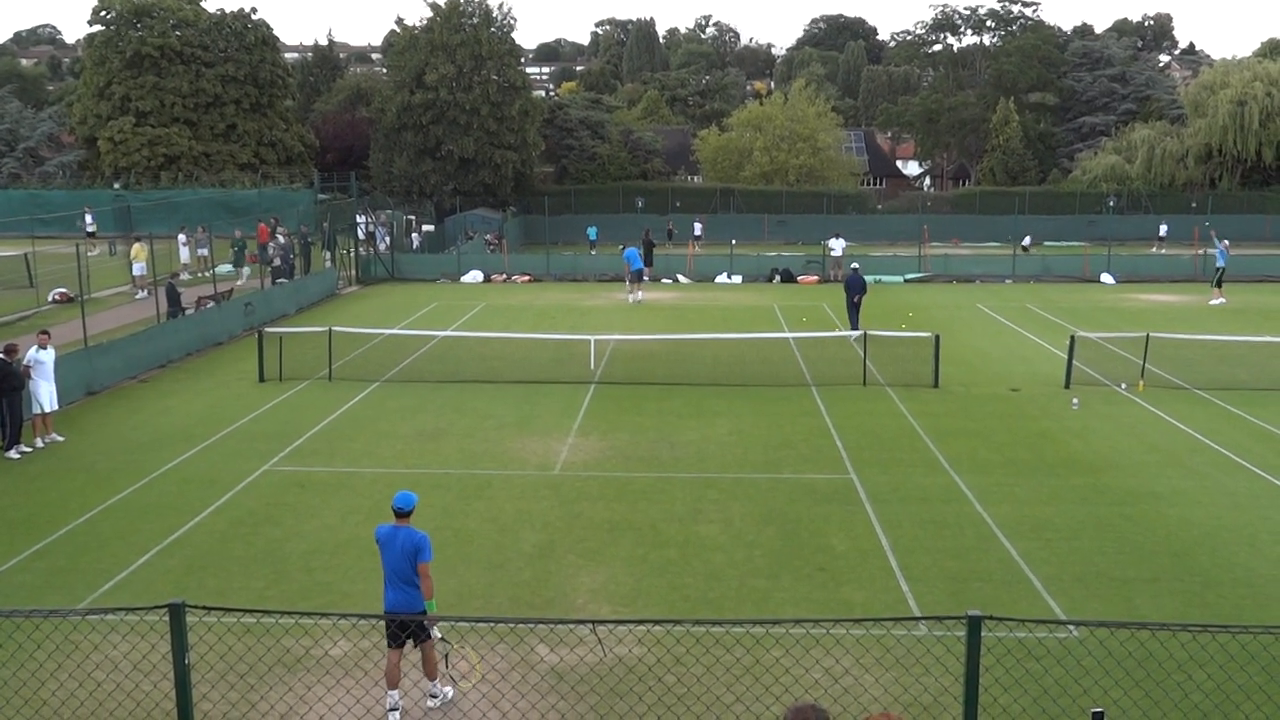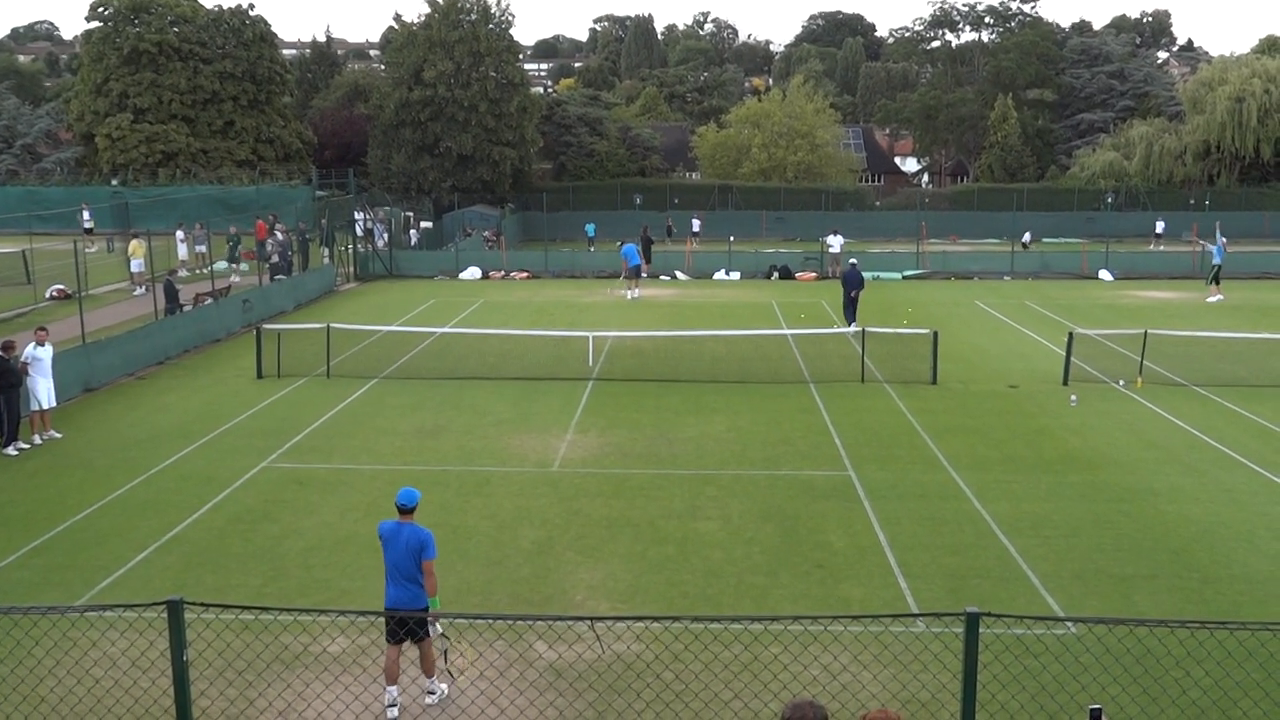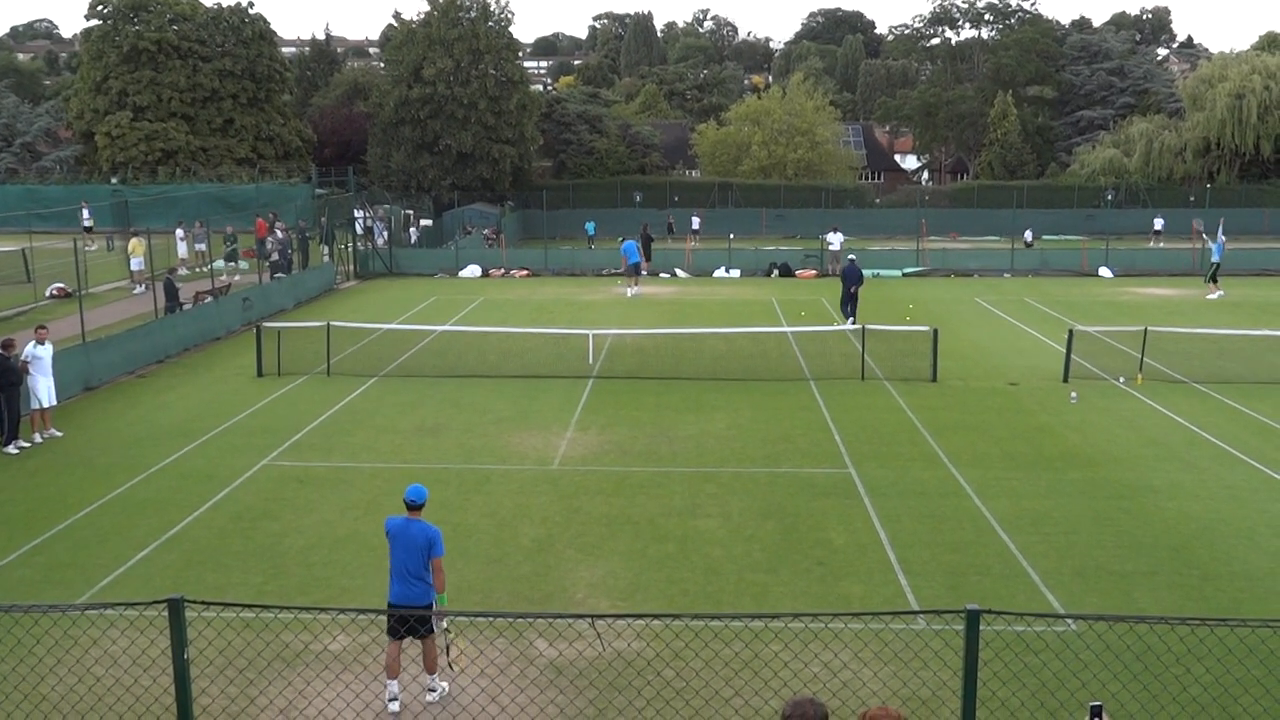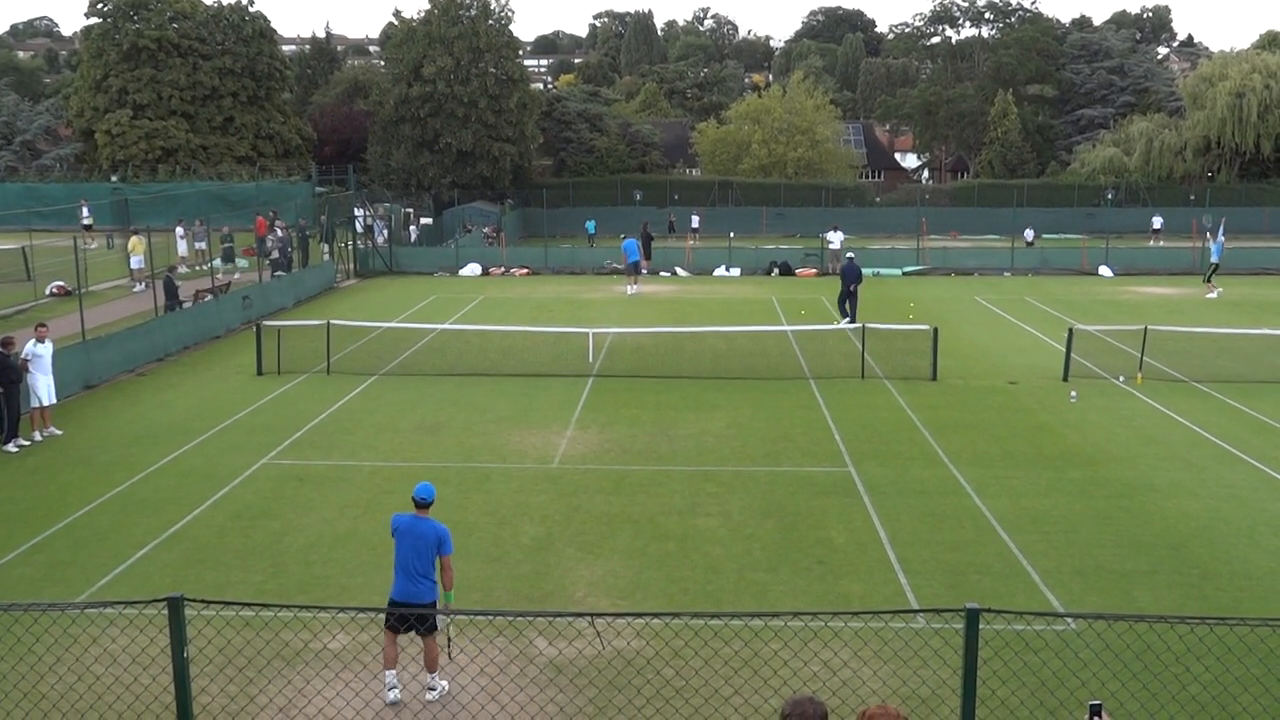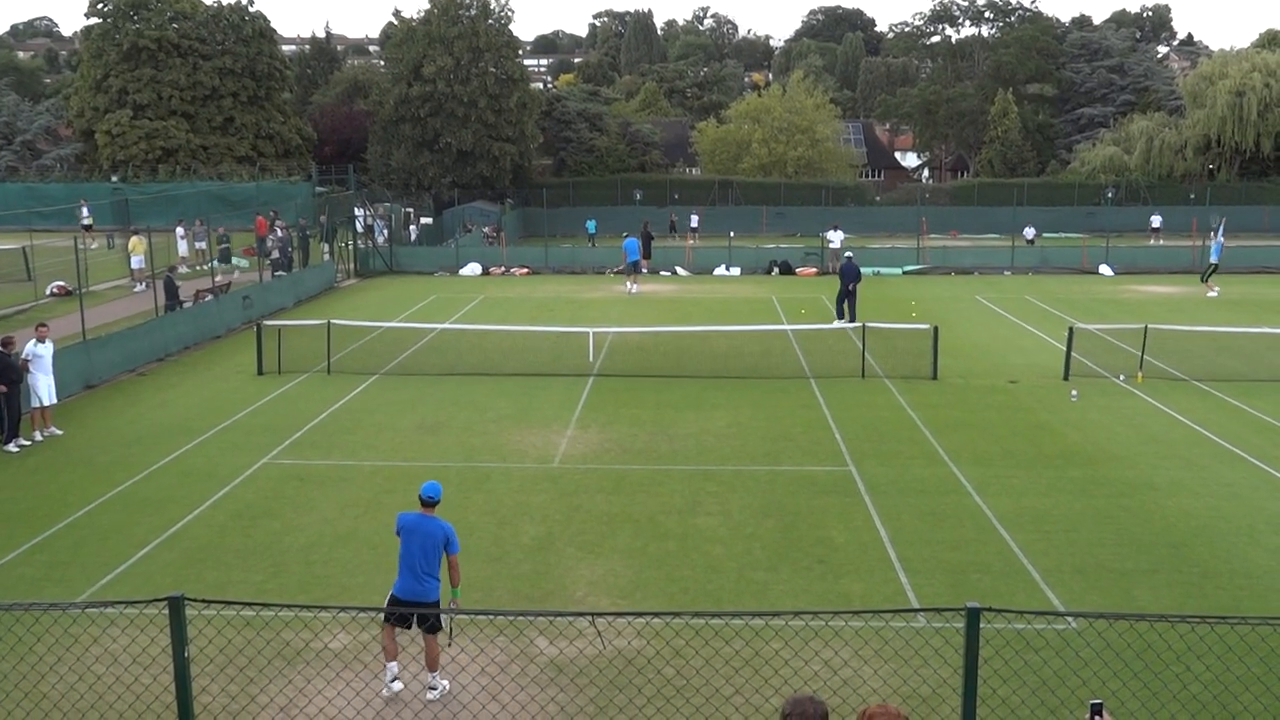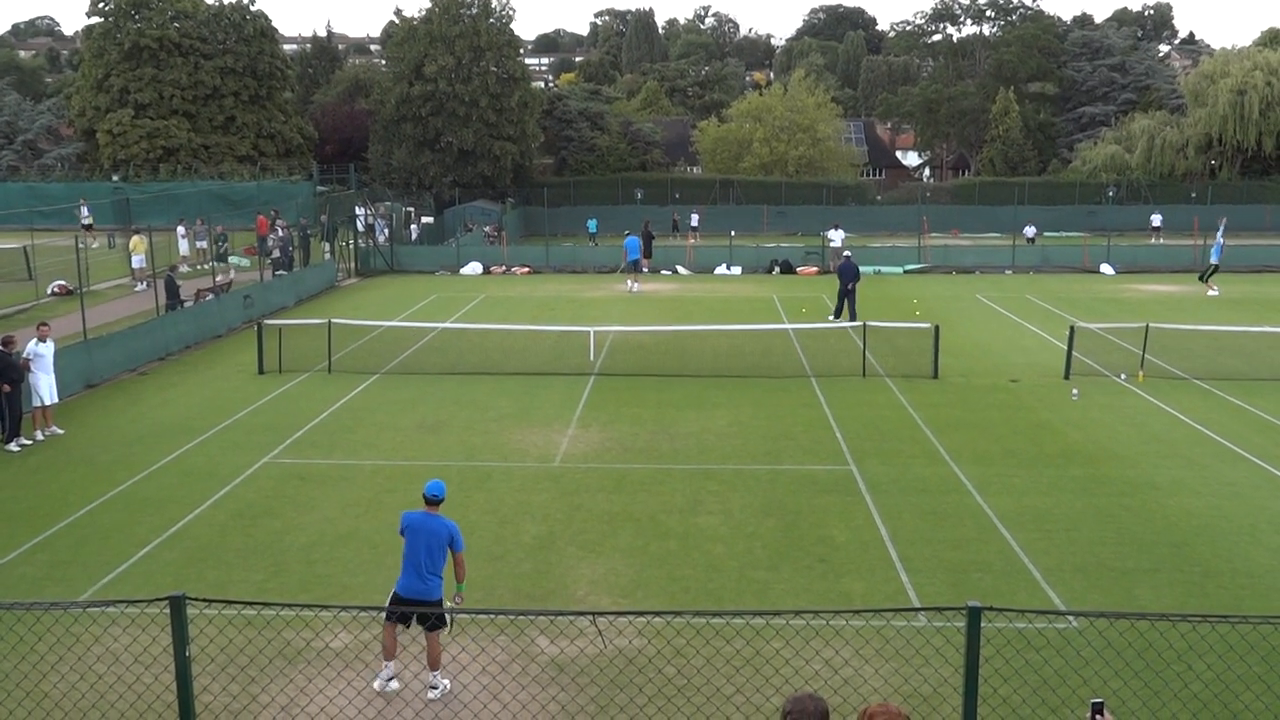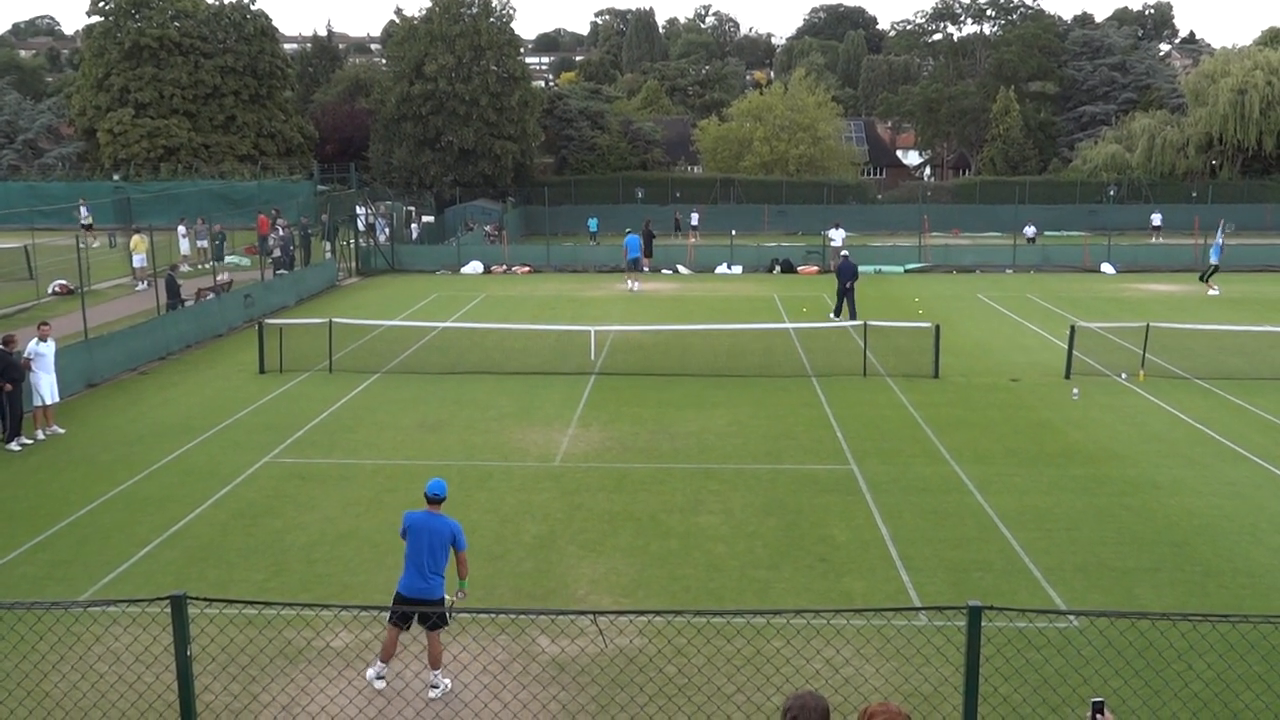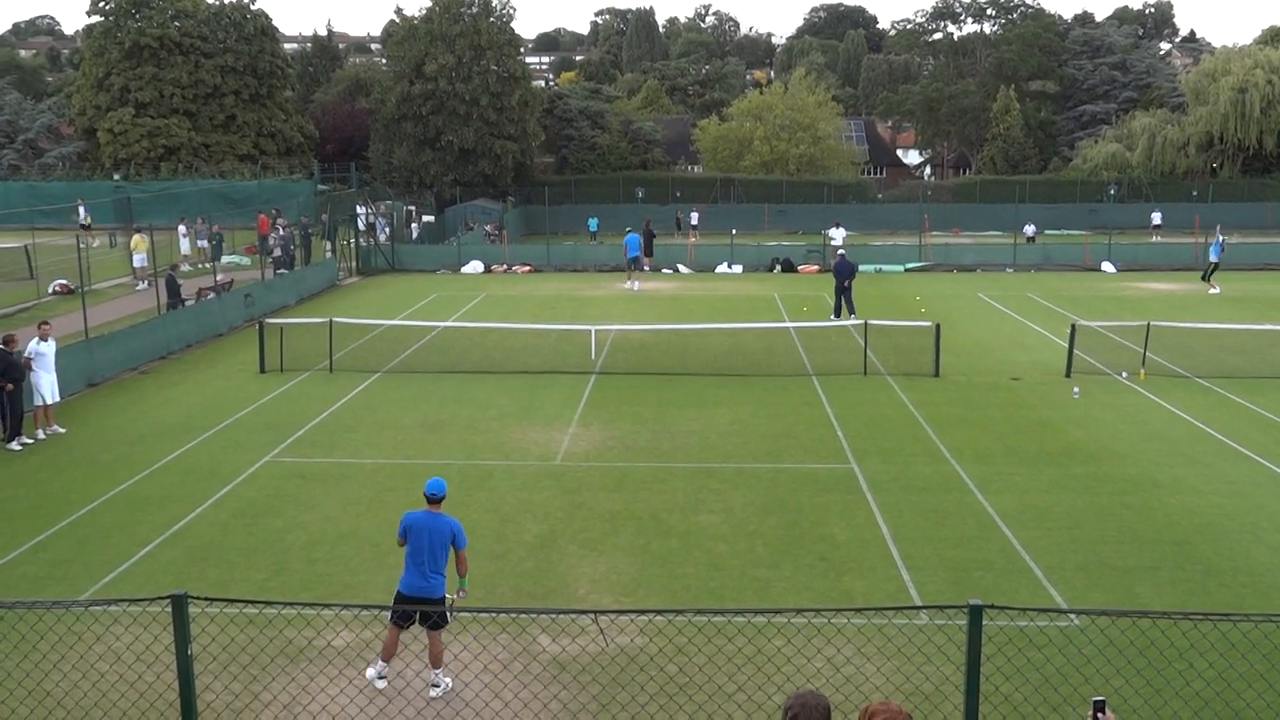
dt=0.1s
person 1, frame 1
left shoulder: (380, 533)
right shoulder: (420, 538)
right elbow: (425, 576)
right wrist: (431, 609)
left hip: (392, 606)
right hip: (417, 606)
left knee: (394, 653)
right knee: (427, 649)
right ankle: (435, 694)
person 1, frame 2
left shoulder: (383, 529)
right shoulder: (424, 535)
right elbow: (428, 573)
right wrist: (434, 606)
left hip: (392, 602)
right hip: (418, 602)
left knee: (393, 650)
right knee: (425, 647)
left ankle: (391, 701)
right ankle: (432, 691)
person 1, frame 3
left shoulder: (390, 524)
right shoulder: (432, 532)
right elbow: (437, 570)
right wrist: (441, 601)
left hip: (397, 598)
right hip: (422, 599)
left knee: (394, 645)
right knee: (428, 642)
left ankle: (393, 696)
right ankle: (433, 688)
person 1, frame 4
left shoulder: (398, 521)
right shoulder: (440, 530)
right elbow: (446, 568)
right wrist: (448, 598)
left hip: (399, 595)
right hip: (426, 596)
left knee: (390, 637)
right knee: (429, 641)
left ankle: (391, 685)
right ankle: (433, 686)
person 1, frame 5
left shoulder: (403, 519)
right shoulder: (446, 530)
right elbow: (453, 566)
right wrist: (455, 595)
left hip: (402, 592)
right hip: (429, 595)
left knee: (388, 629)
right knee: (431, 640)
left ankle: (392, 677)
right ankle: (434, 686)
person 1, frame 6
left shoulder: (408, 518)
right shoulder: (451, 527)
right elbow: (459, 562)
right wrist: (460, 590)
left hip: (405, 590)
right hip: (432, 593)
left knee: (389, 628)
right knee: (433, 638)
left ankle: (388, 676)
right ankle: (435, 685)
person 1, frame 7
left shoulder: (410, 518)
right shoulder: (453, 527)
right elbow: (462, 561)
right wrist: (463, 586)
left hip: (407, 589)
right hip: (434, 592)
left knee: (393, 631)
right knee: (434, 637)
left ankle: (378, 674)
right ankle: (436, 684)
person 1, frame 8
left shoulder: (409, 519)
right shoulder: (453, 525)
right elbow: (461, 559)
right wrist: (463, 584)
left hip: (408, 588)
right hip: (435, 591)
left knee: (394, 631)
right knee: (435, 637)
left ankle: (379, 673)
right ankle: (437, 683)
